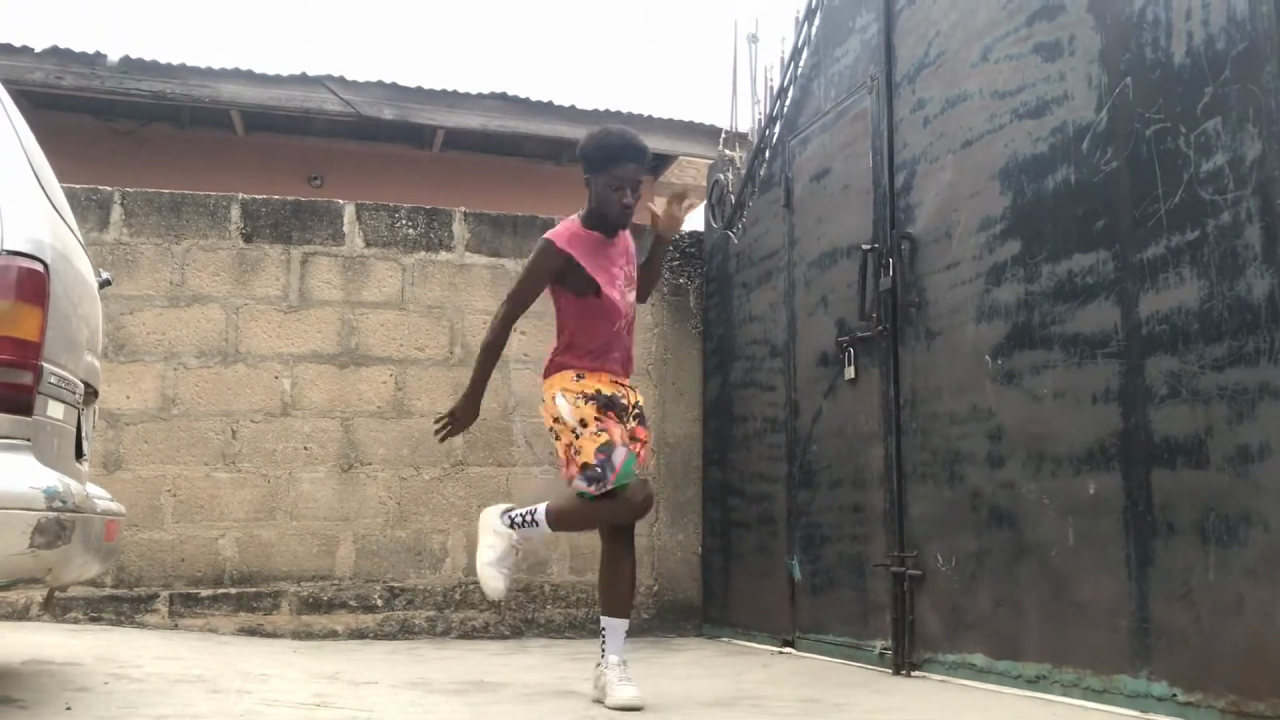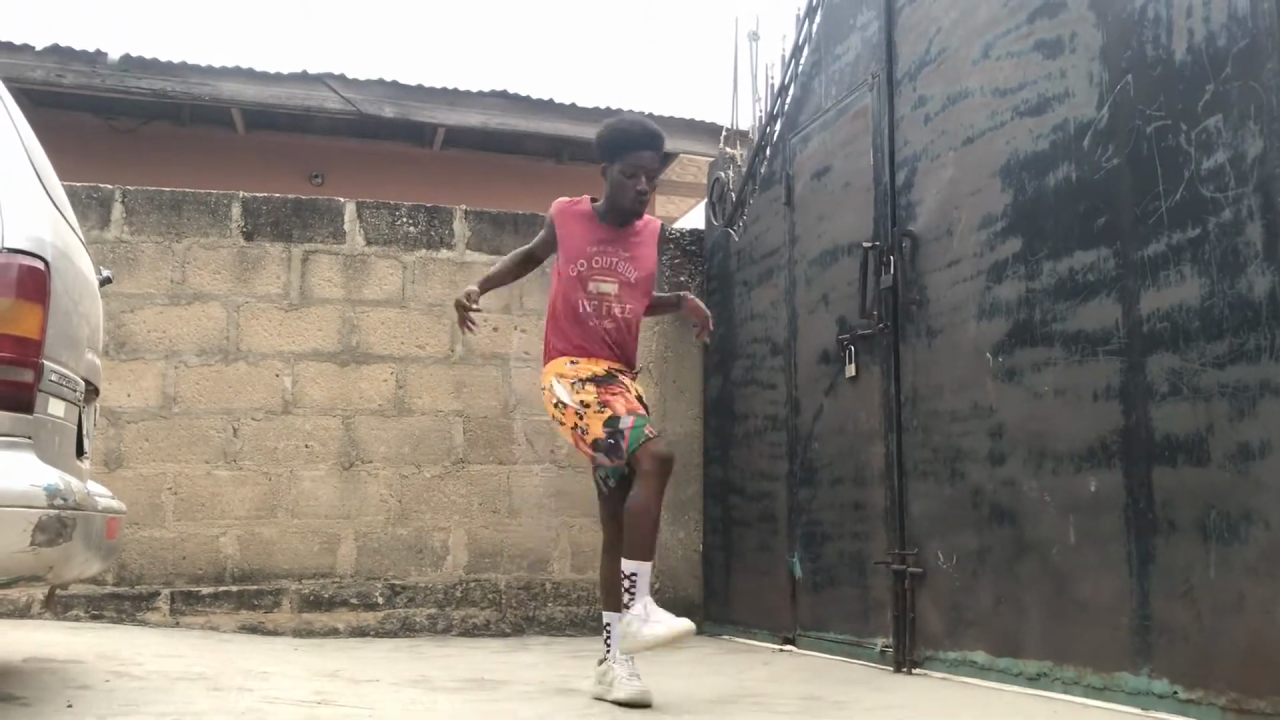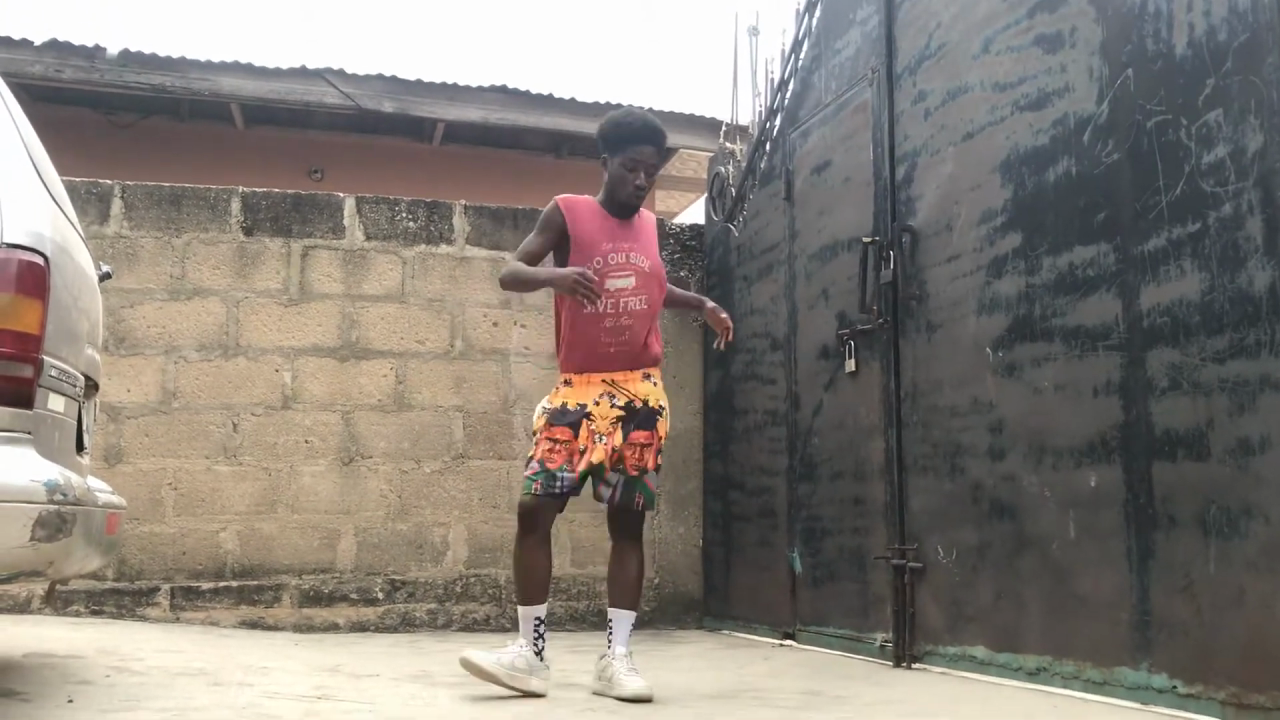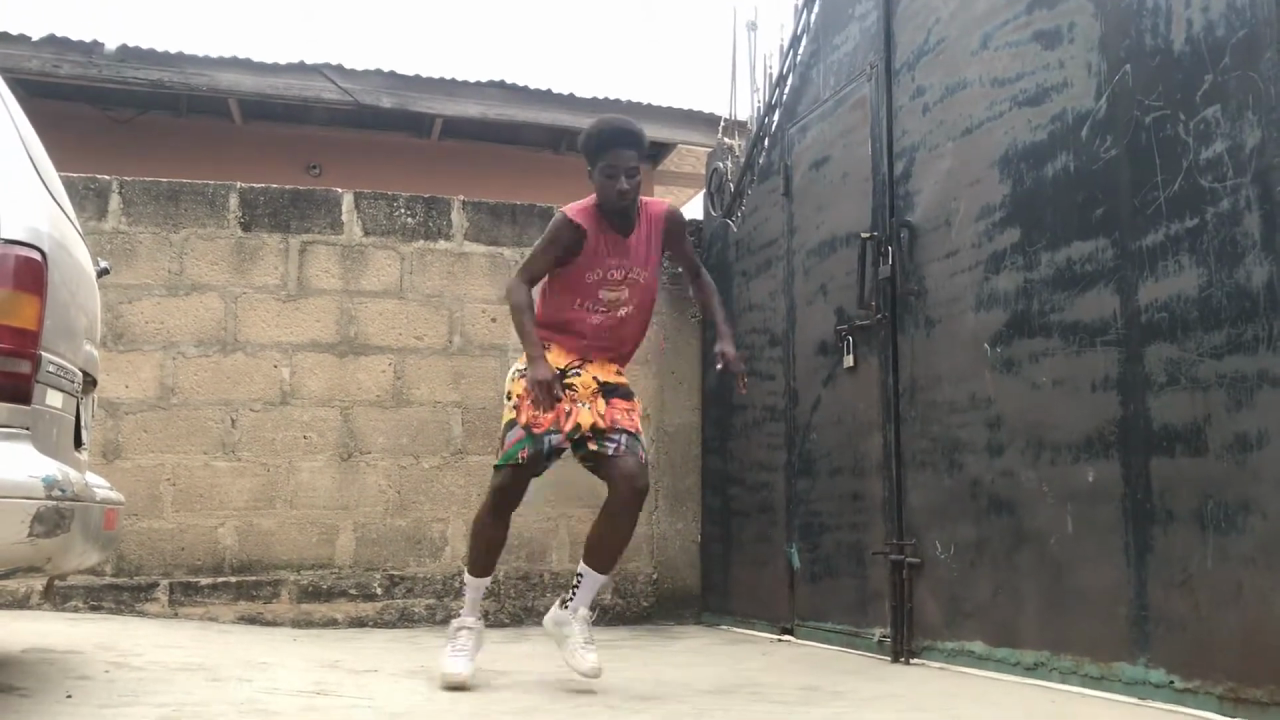
dt=0.3s
person 1, frame 1
left shoulder: (627, 228)
right shoulder: (562, 245)
right elbow: (506, 317)
left wrist: (663, 237)
right wrist: (471, 397)
left hip: (616, 391)
right hip: (578, 389)
left knee: (617, 524)
right knee: (629, 497)
left ankle: (611, 662)
right ankle: (512, 523)
person 1, frame 2
left shoulder: (652, 230)
right shoulder: (564, 216)
right elbow: (526, 258)
left wrist: (682, 302)
right wrist: (474, 289)
left hip: (620, 379)
right hip: (574, 374)
left knee: (616, 514)
right knee: (656, 456)
left ankle: (615, 662)
right ankle: (639, 608)
person 1, frame 3
left shoulder: (649, 225)
right shoulder: (566, 213)
right elbow: (512, 274)
left wrist: (700, 307)
right wrist: (553, 276)
left hip: (637, 394)
right hip: (574, 391)
left knee: (628, 522)
right knee: (533, 512)
left ankle: (618, 656)
right ankle: (530, 654)
person 1, frame 4
left shoulder: (664, 217)
right shoulder: (575, 222)
left elbow: (696, 273)
right elbow: (519, 286)
left wrist: (724, 336)
right wrist: (536, 357)
left hip: (608, 377)
right hip: (552, 367)
left knee: (632, 479)
right knee: (505, 487)
left ankle: (573, 612)
right ankle: (468, 624)
